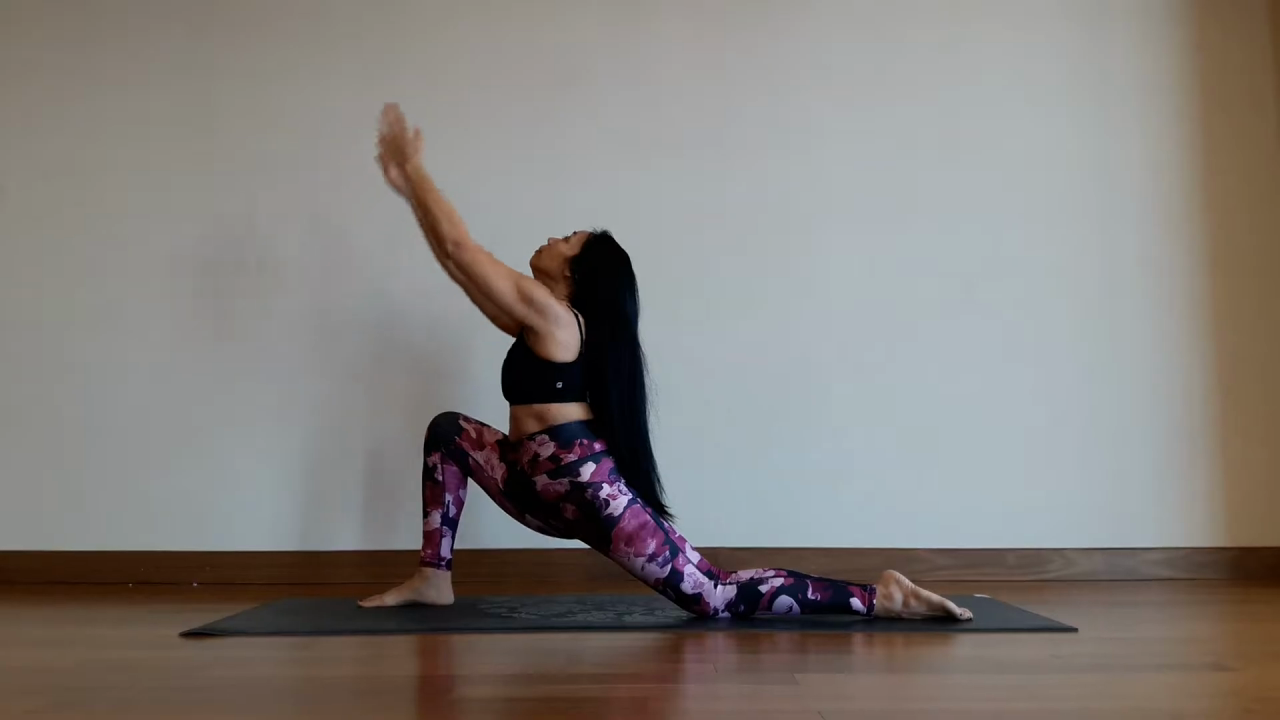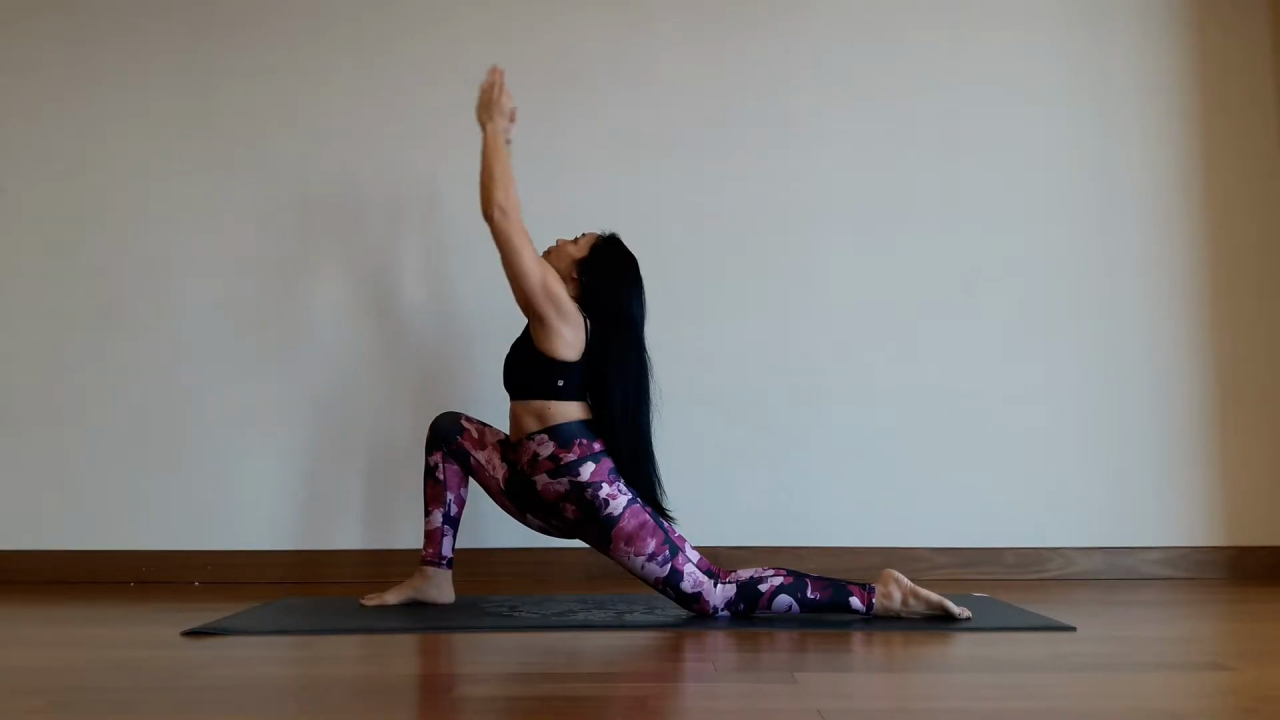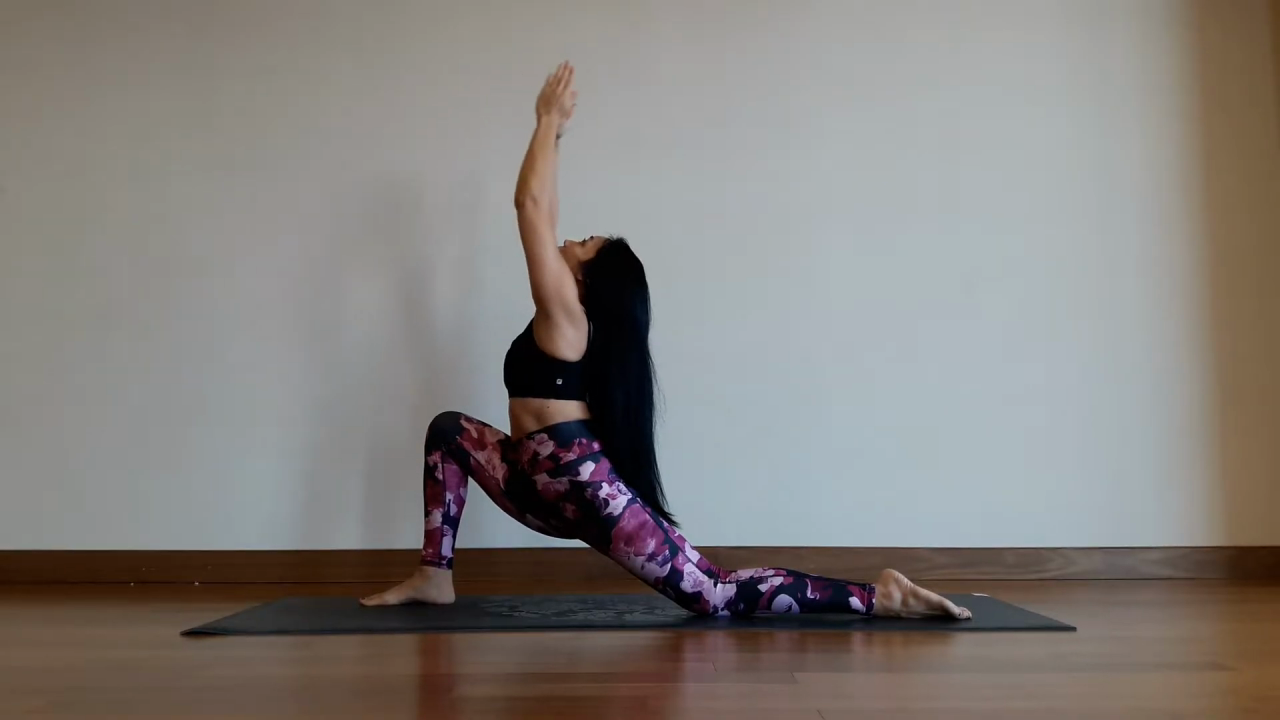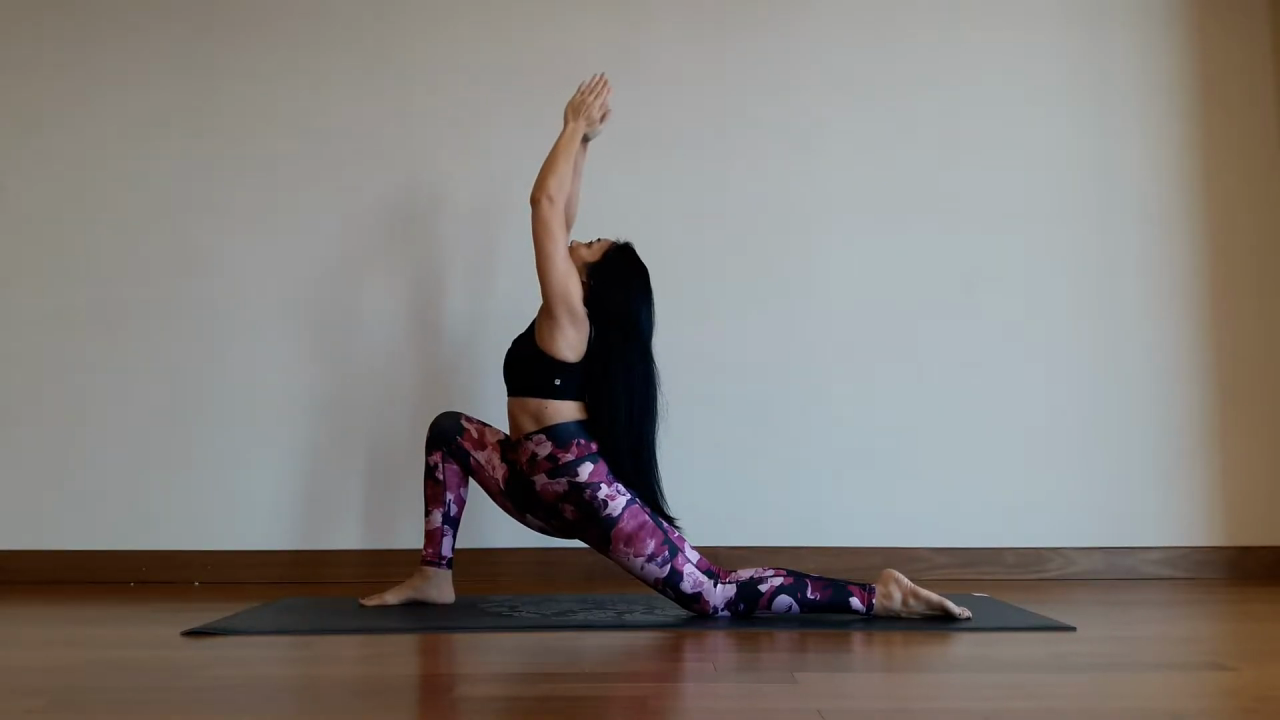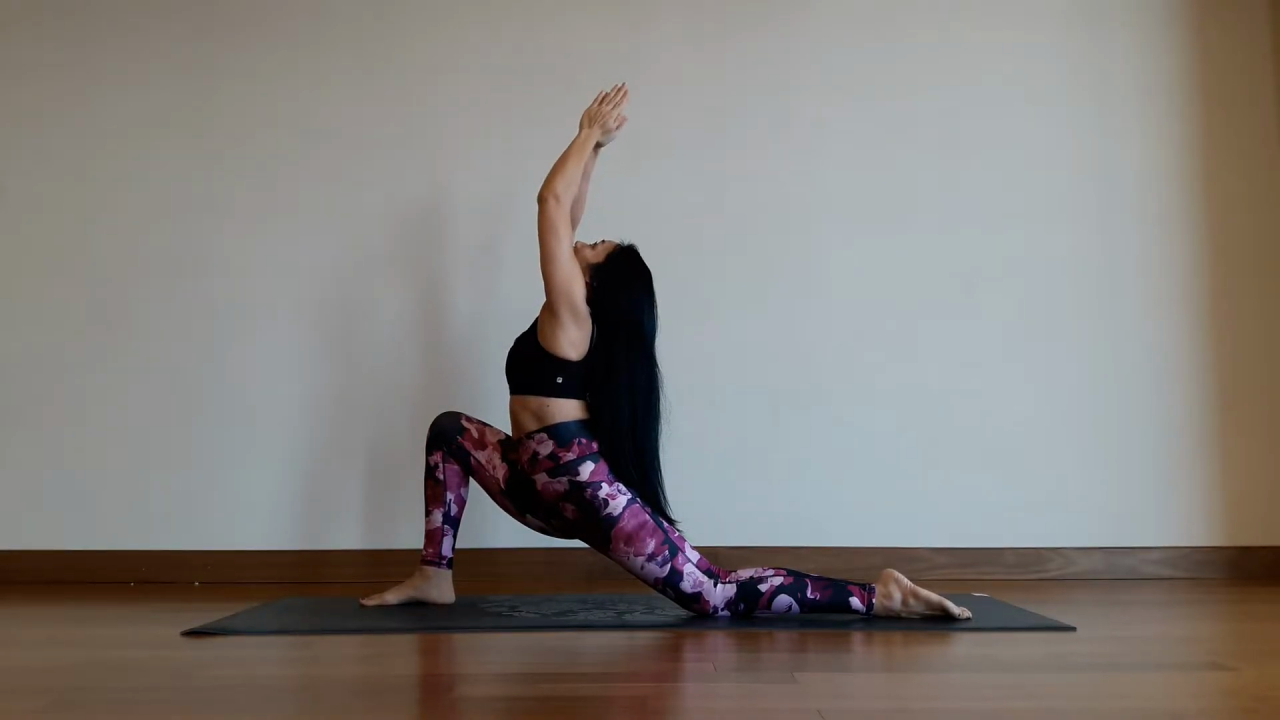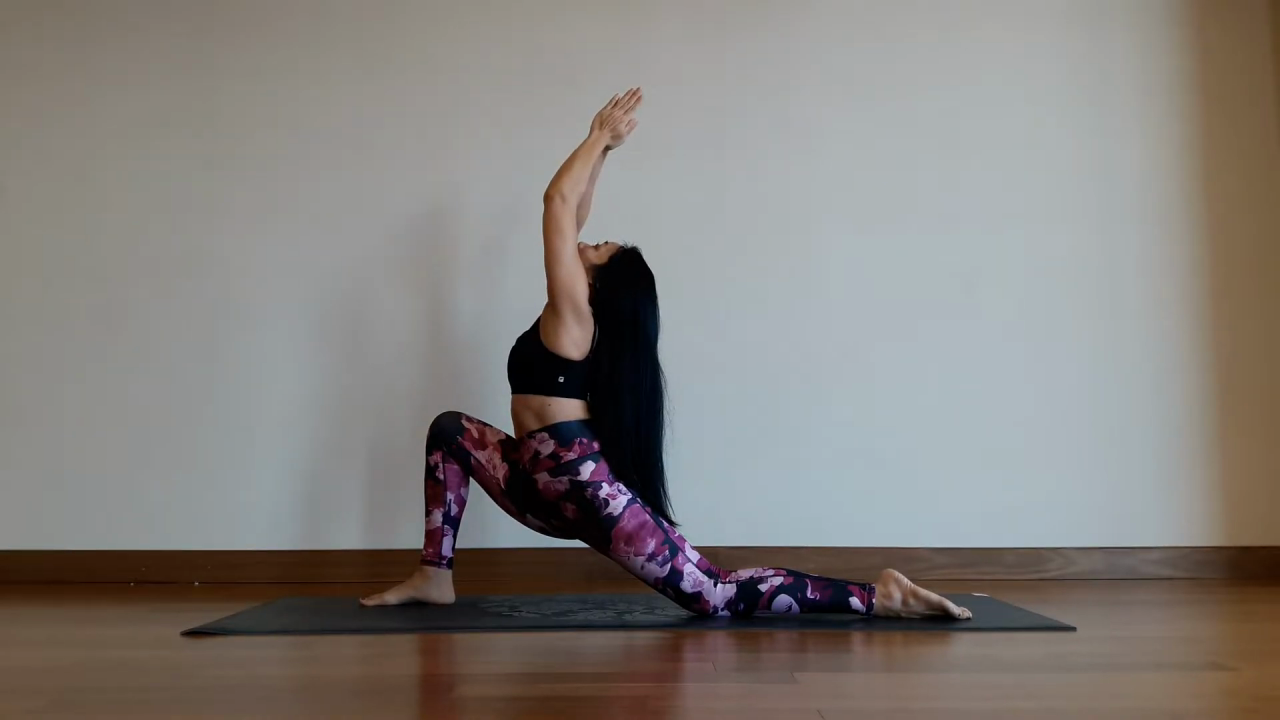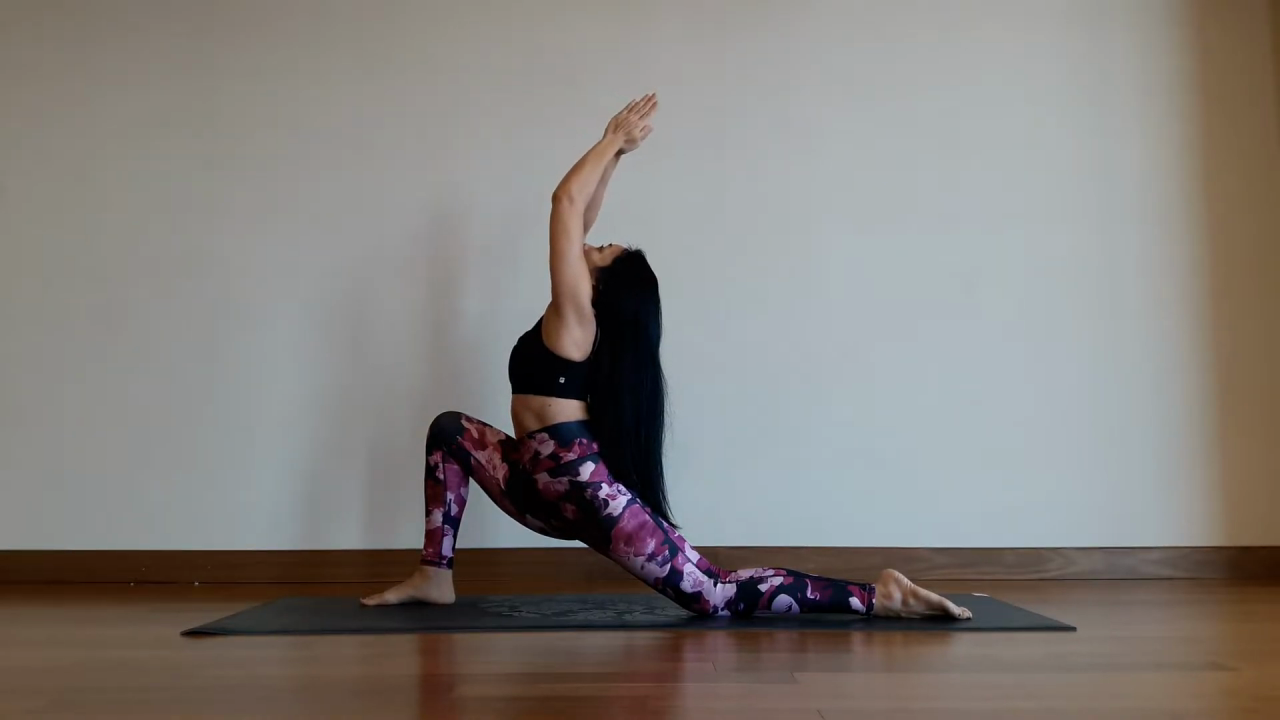
dt=0.4s
person 1, frame 1
left shoulder: (547, 312)
right shoulder: (538, 320)
left elbow: (460, 246)
right elbow: (461, 267)
left wrist: (417, 169)
right wrist: (412, 191)
left hip: (584, 484)
right hip: (552, 485)
left knee: (712, 595)
right knee: (448, 430)
left ankle: (880, 596)
right ankle: (434, 579)
person 1, frame 2
left shoulder: (558, 310)
right shoulder: (558, 316)
left elbow: (500, 213)
right elbow: (508, 221)
left wrist: (493, 129)
right wrist: (498, 134)
left hip: (582, 482)
right hip: (551, 484)
left knee: (714, 594)
right knee: (449, 430)
left ankle: (879, 596)
right ankle: (434, 577)
person 1, frame 3
left shoulder: (565, 311)
right shoulder: (565, 317)
left elbow: (529, 204)
right elbow: (540, 216)
left wrist: (549, 124)
right wrist: (550, 131)
left hip: (581, 483)
right hip: (550, 484)
left knee: (712, 593)
right knee: (448, 429)
left ankle: (879, 596)
right ankle: (435, 576)
person 1, frame 4
left shoulder: (568, 311)
right shoulder: (571, 319)
left elbow: (544, 204)
right elbow: (559, 217)
left wrist: (575, 129)
right wrist: (580, 140)
left hip: (582, 485)
right hip: (550, 488)
left knee: (713, 593)
right knee: (449, 431)
left ankle: (880, 598)
right ankle: (435, 576)
person 1, frame 5
left shoulder: (570, 311)
right shoulder: (572, 318)
left elbow: (551, 202)
right elbow: (564, 217)
left wrist: (590, 135)
right wrist: (593, 142)
left hip: (582, 484)
right hip: (548, 487)
left knee: (711, 594)
right knee: (449, 431)
left ankle: (879, 597)
right ankle: (434, 576)
person 1, frame 6
left shoulder: (573, 310)
right shoulder: (575, 318)
left elbow: (557, 201)
right elbow: (569, 217)
left wrist: (600, 138)
right wrist: (601, 145)
left hip: (582, 484)
right hip: (549, 486)
left knee: (711, 593)
right knee: (449, 430)
left ankle: (879, 597)
right ankle: (435, 575)
person 1, frame 7
left shoulder: (575, 310)
right shoulder: (581, 320)
left elbow: (565, 202)
right elbow: (577, 217)
left wrist: (615, 142)
right wrist: (615, 147)
left hip: (581, 485)
right hip: (549, 486)
left knee: (711, 592)
right knee: (449, 430)
left ankle: (879, 596)
right ankle: (435, 574)
